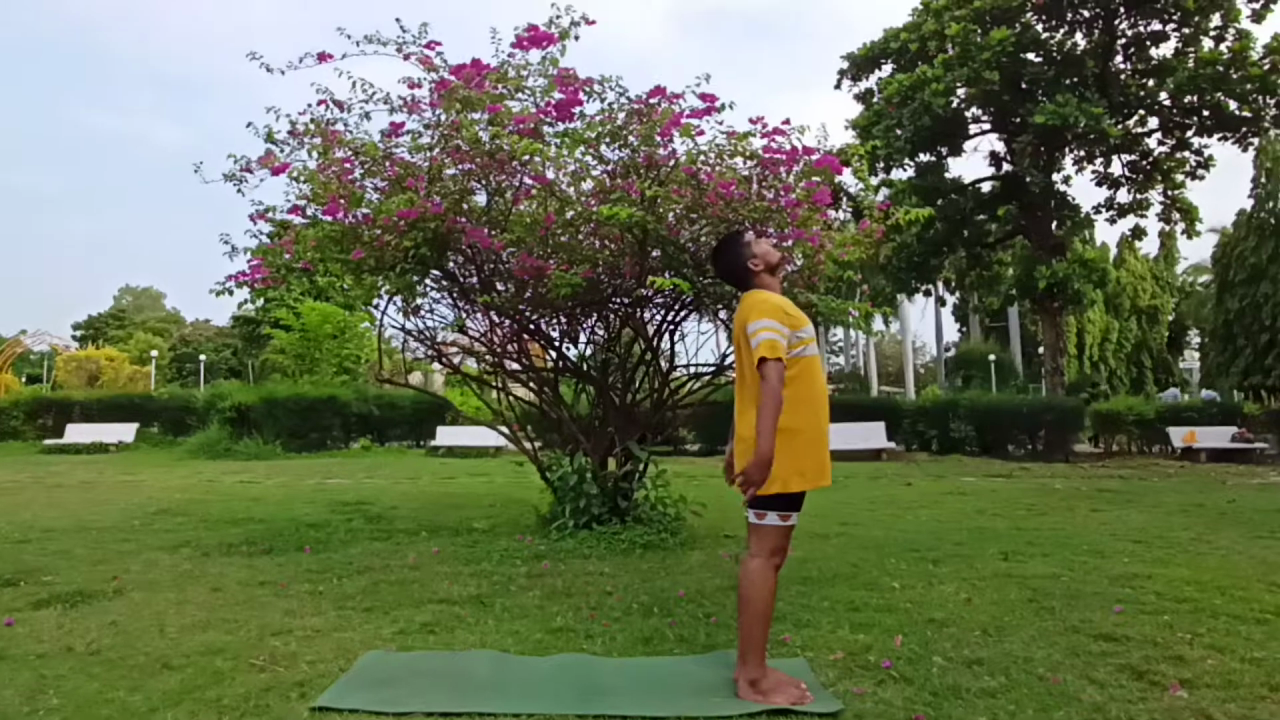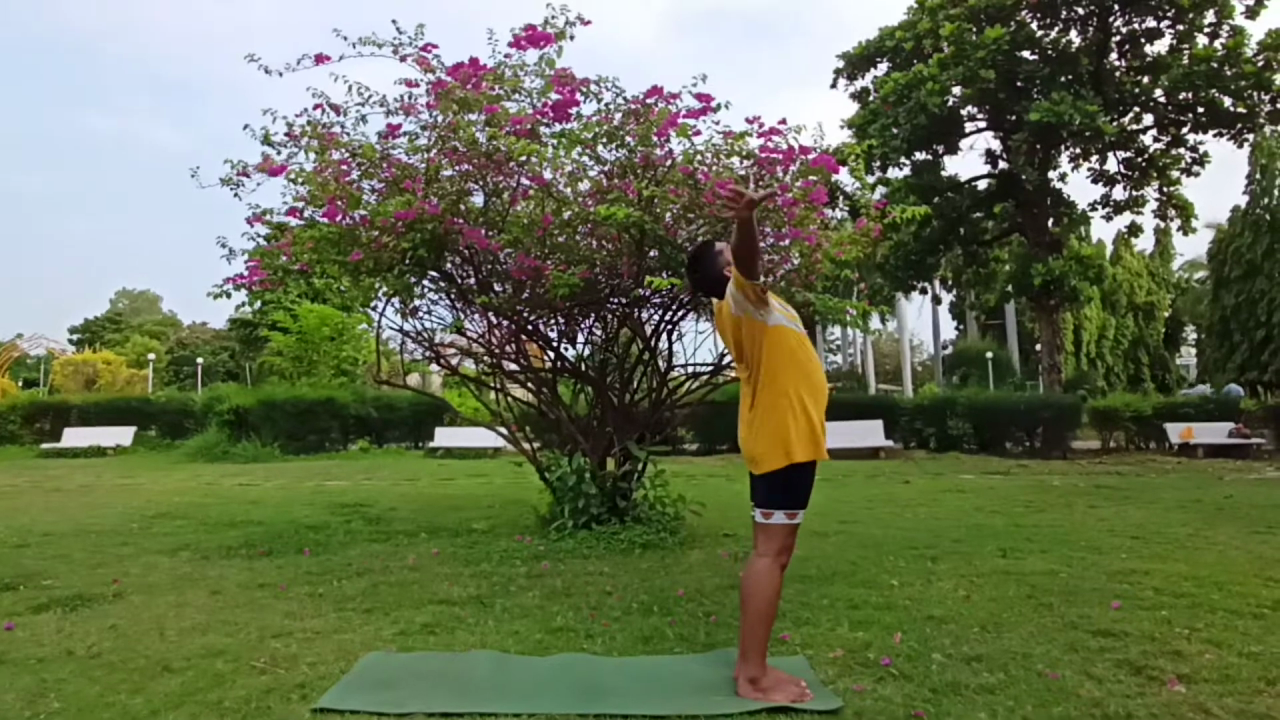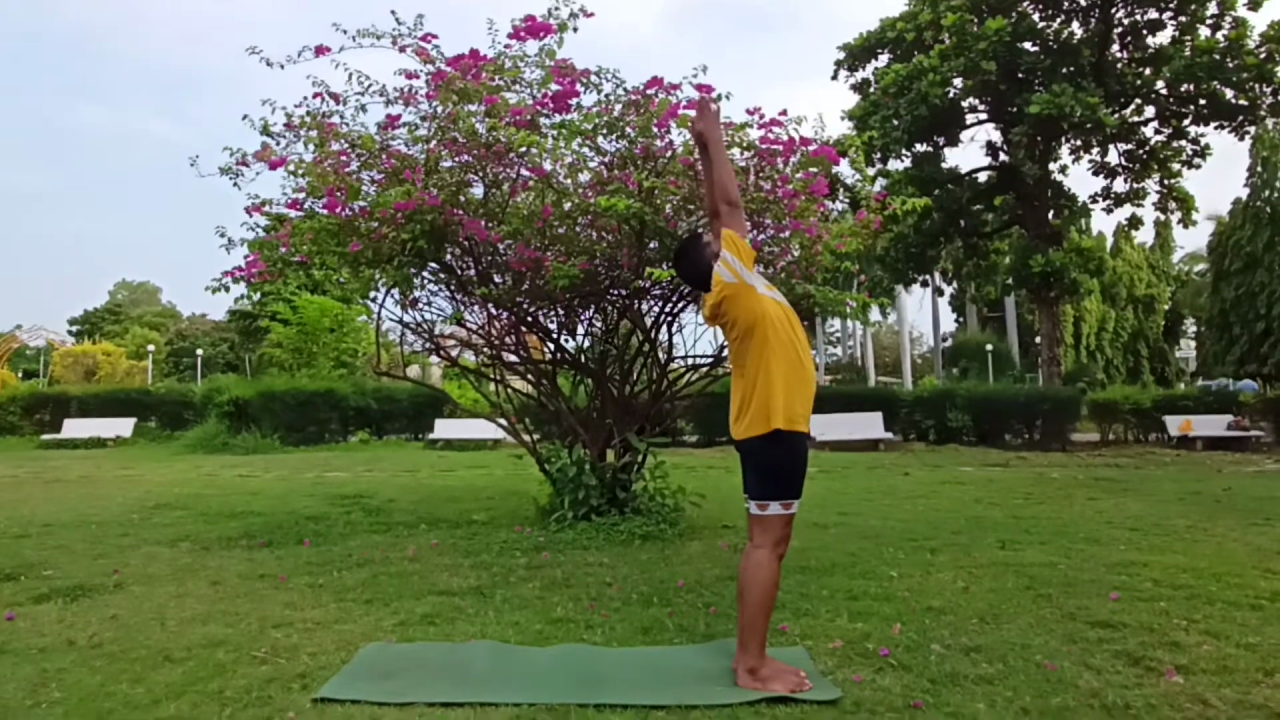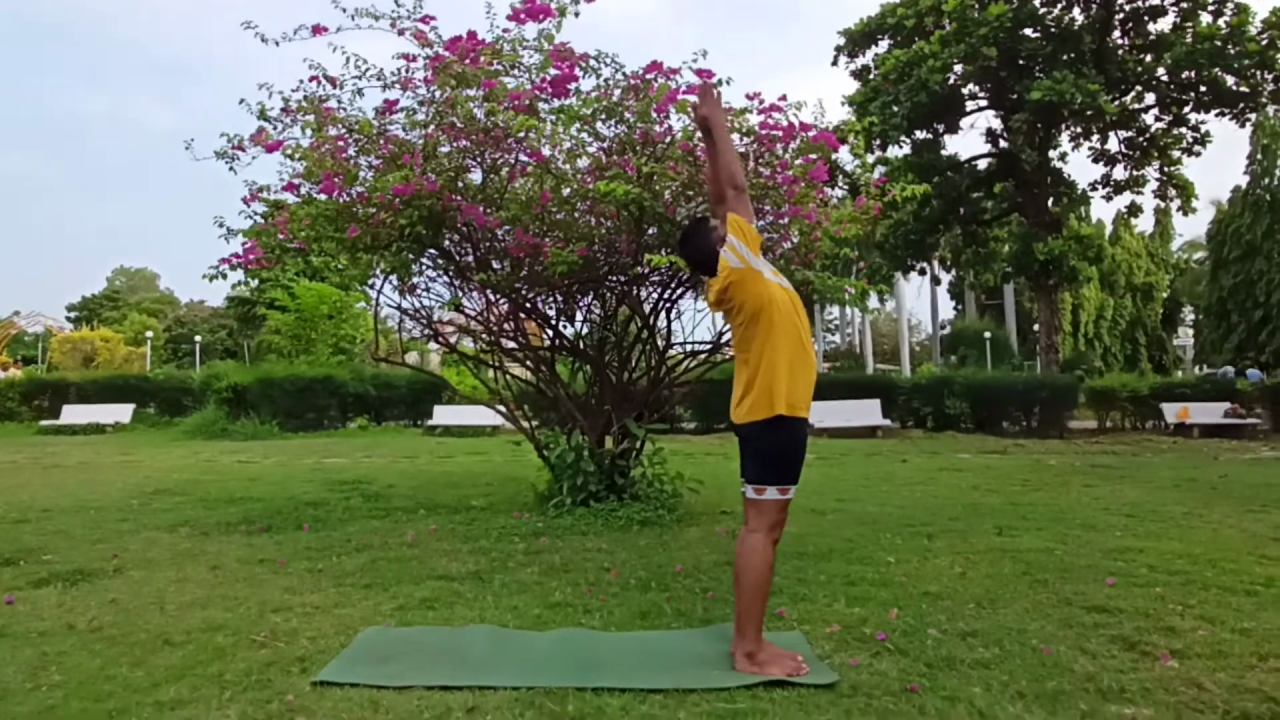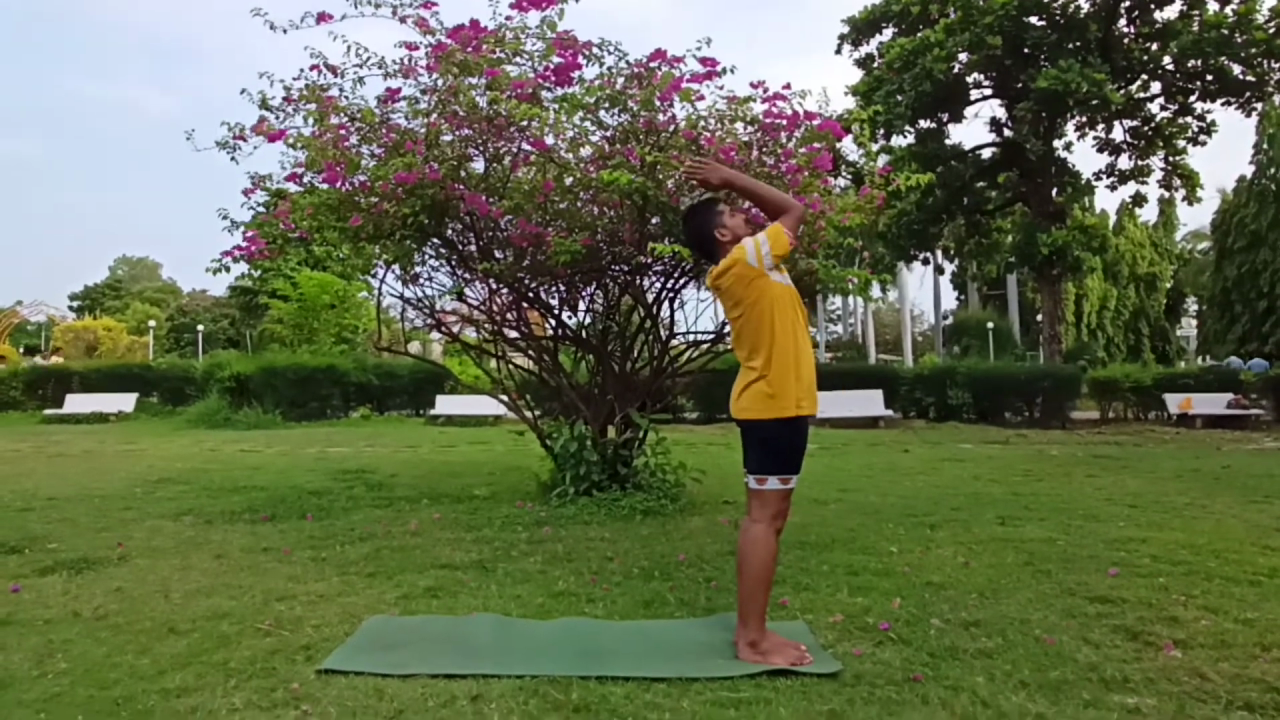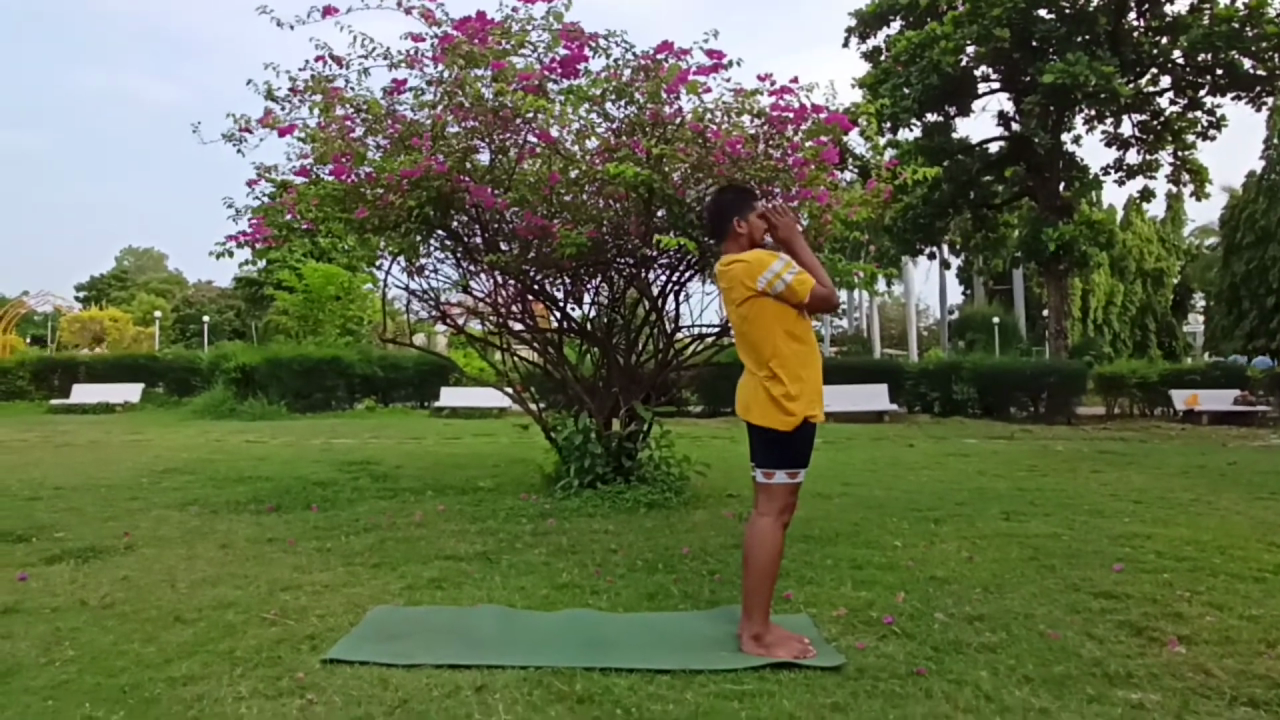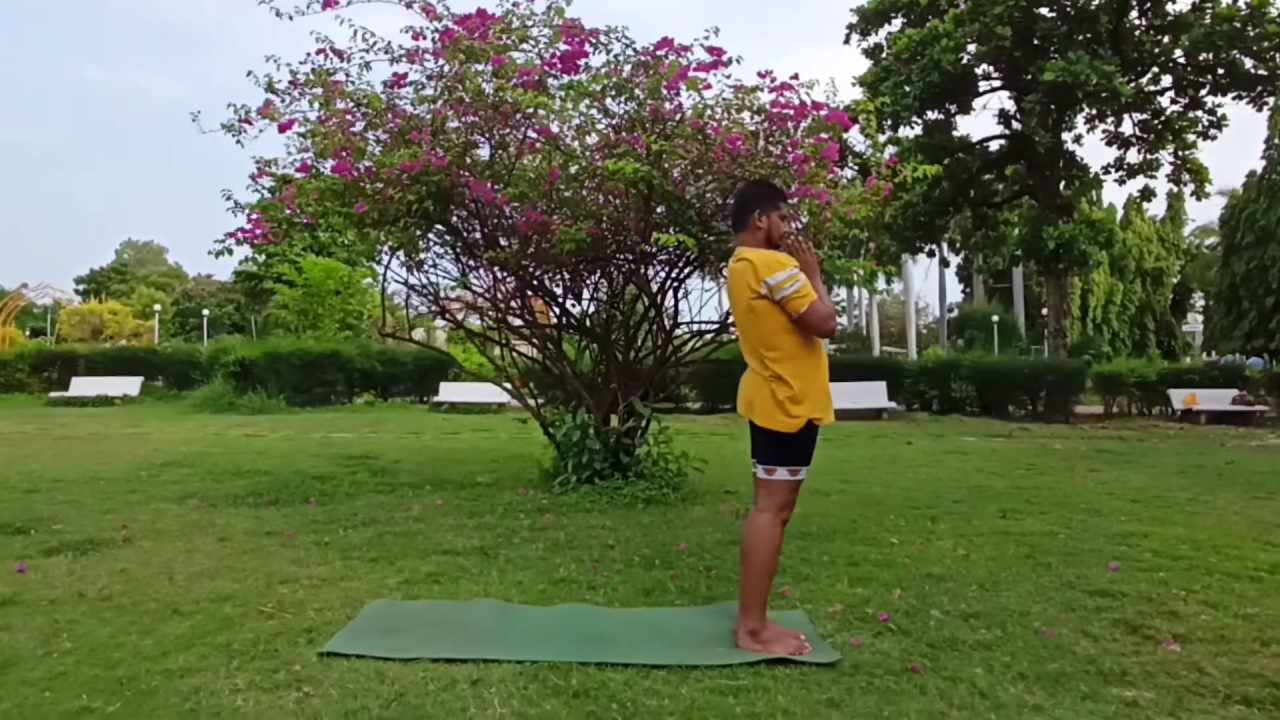
dt=0.7s
person 1, frame 1
left shoulder: (761, 306)
right shoulder: (767, 305)
left elbow: (754, 380)
right elbow: (770, 378)
left wrist: (735, 444)
right wrist: (763, 449)
left hip: (786, 454)
right hip: (780, 455)
left knee: (769, 556)
right knee: (765, 555)
left ankle: (752, 667)
right ankle: (753, 678)
person 1, frame 2
left shoulder: (744, 295)
right shoulder: (745, 298)
left elbow: (738, 270)
right elbow: (747, 259)
left wrist: (701, 279)
right wrist: (744, 212)
left hip: (785, 438)
right hip: (783, 439)
left knee: (770, 551)
right knee: (770, 552)
left ankle: (753, 664)
right ankle: (752, 675)
person 1, frame 3
left shoulder: (734, 290)
right shoulder: (731, 282)
left elbow: (721, 211)
right elbow: (727, 206)
left wrist: (710, 143)
right wrist: (711, 141)
left hip: (774, 423)
right hip: (772, 425)
left knee: (770, 543)
right knee: (767, 542)
left ankle: (752, 656)
right ankle: (752, 666)
person 1, frame 4
left shoulder: (738, 274)
right shoulder: (737, 268)
left elbow: (723, 196)
right elbow: (734, 190)
left wrist: (712, 133)
right wrist: (716, 127)
left hip: (772, 408)
right hip: (772, 411)
left knee: (764, 527)
right knee: (762, 527)
left ankle: (750, 641)
right ankle: (749, 651)
person 1, frame 5
left shoulder: (733, 268)
right shoulder: (747, 259)
left elbow: (779, 214)
right elbow: (794, 210)
left wrist: (727, 184)
right wrist: (730, 179)
left hip: (768, 401)
right hip: (776, 404)
left knee: (766, 517)
right knee: (765, 517)
left ankle: (752, 630)
right ankle: (752, 639)
person 1, frame 6
left shoulder: (733, 269)
right shoulder: (762, 263)
left elbow: (800, 297)
right elbow: (828, 299)
left wrist: (786, 246)
right wrist: (795, 242)
left hip: (772, 397)
right hip: (784, 401)
left knee: (772, 511)
right knee: (773, 512)
left ankle: (755, 623)
right ankle: (757, 632)
person 1, frame 7
left shoulder: (742, 265)
right shoulder: (772, 264)
right elbow: (824, 323)
left wrist: (801, 272)
right wrist: (812, 273)
left hip: (774, 397)
right hip: (786, 401)
left knee: (770, 509)
right knee: (772, 509)
left ankle: (752, 620)
right ankle: (753, 629)
